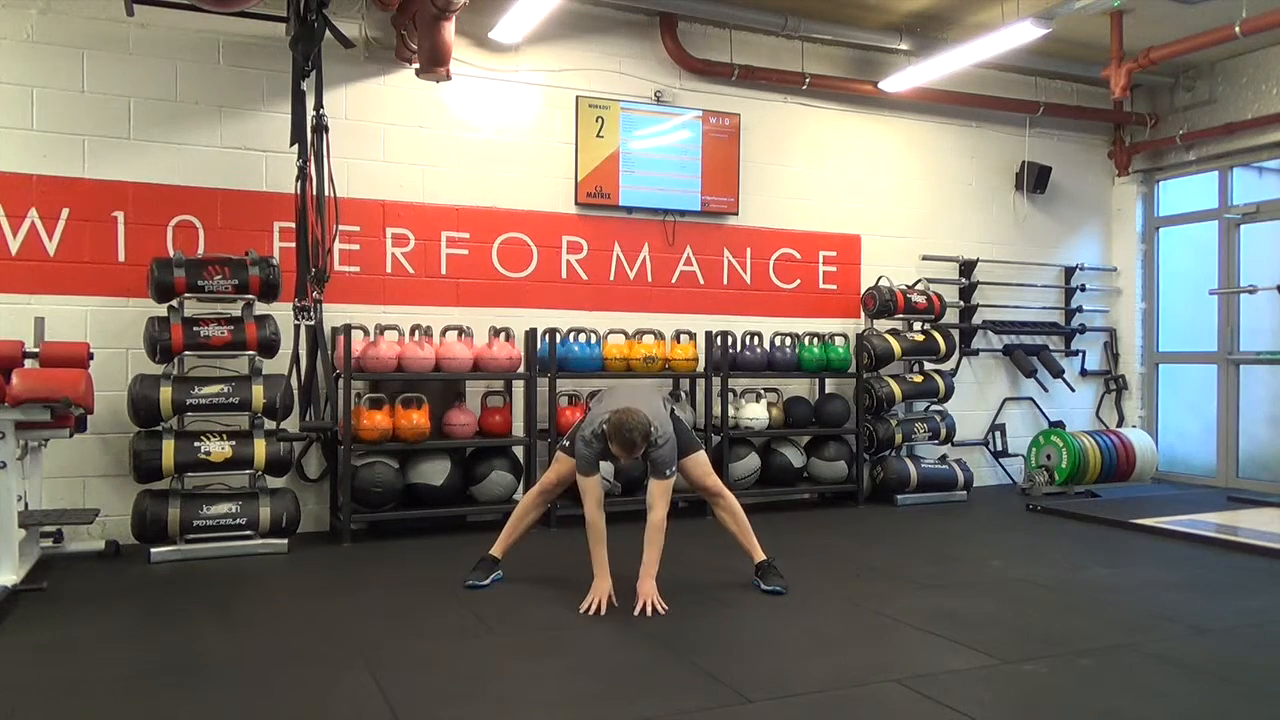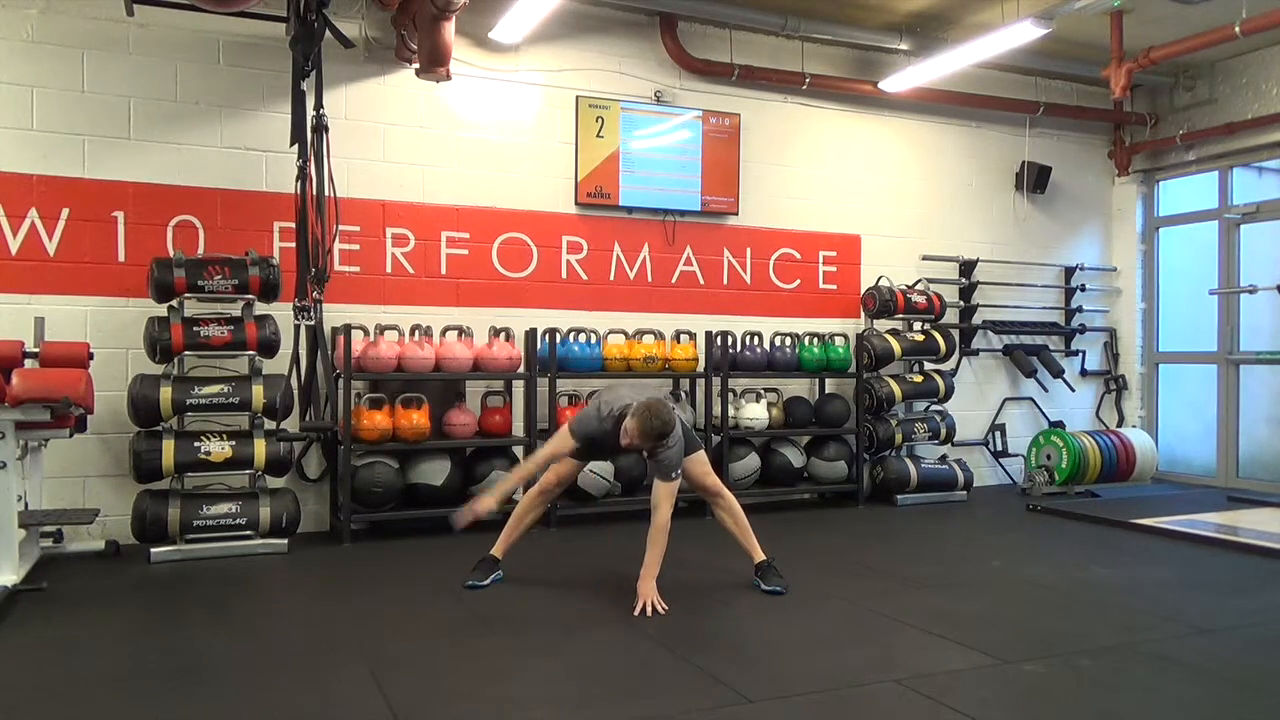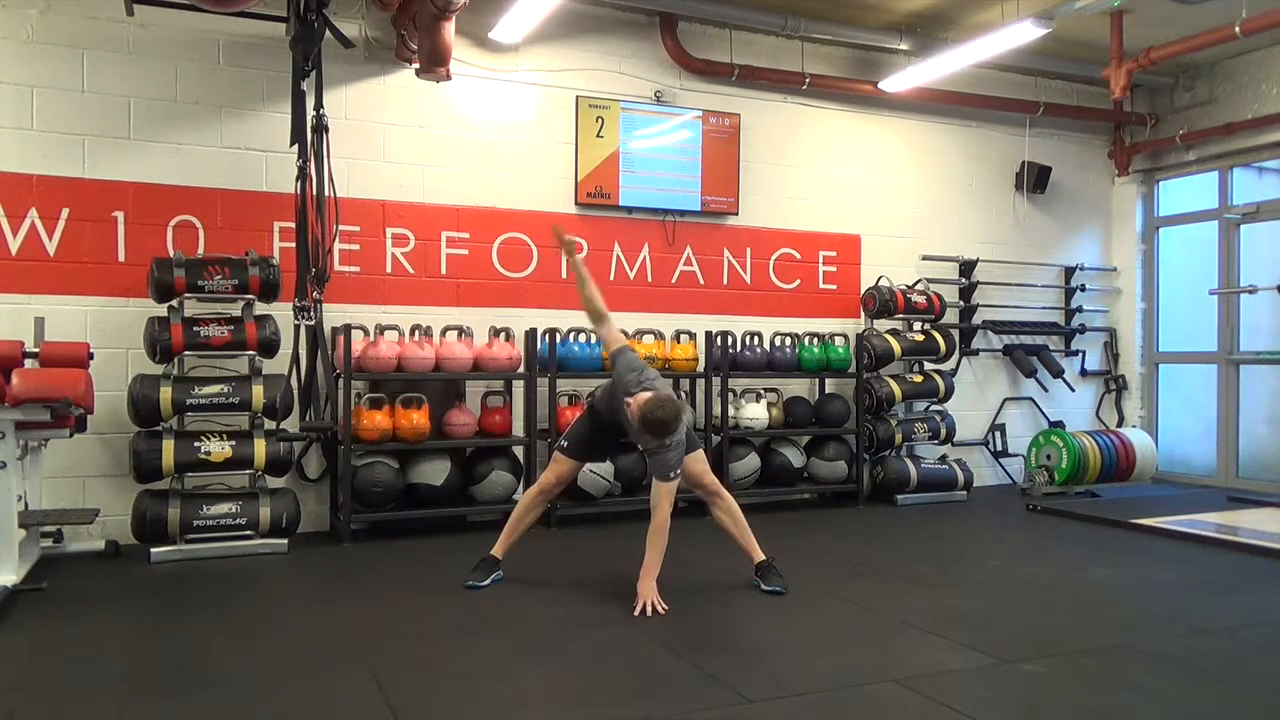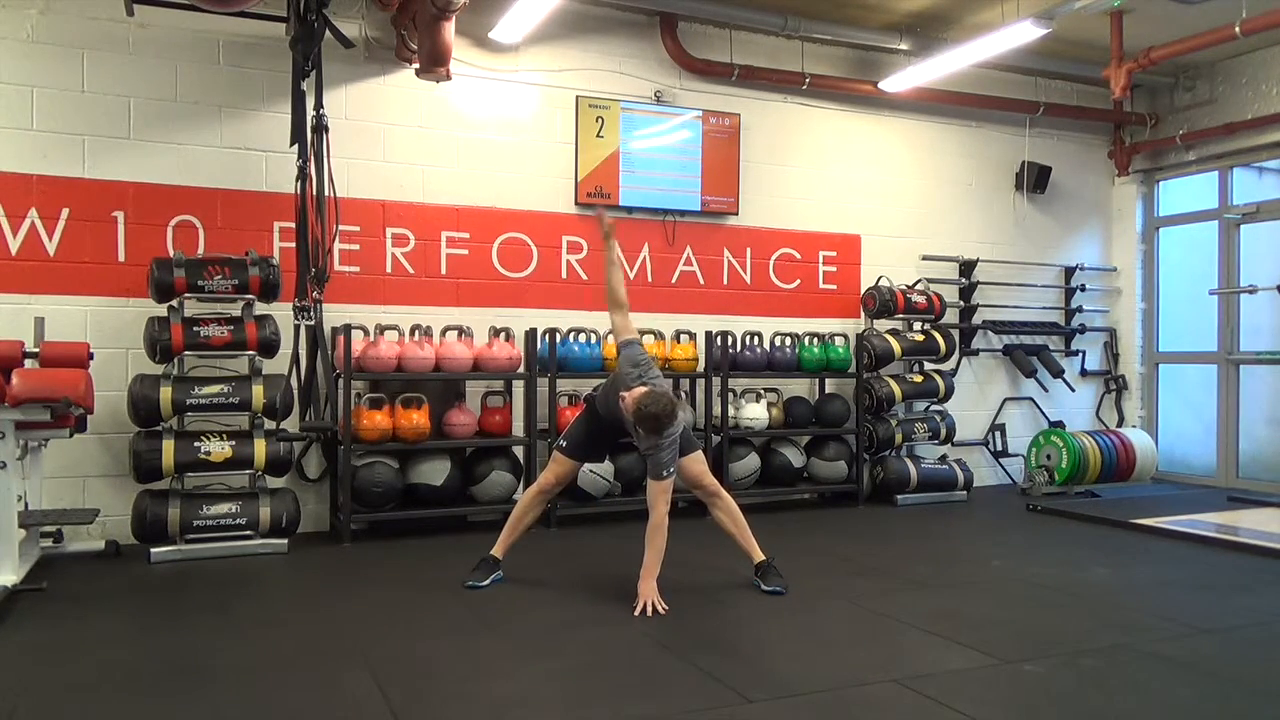
dt=0.5s
person 1, frame 1
left shoulder: (662, 437)
right shoulder: (590, 436)
left elbow: (657, 512)
right elbow: (593, 510)
left wrist: (648, 579)
right wrist: (601, 577)
left hip: (661, 412)
right hip: (603, 414)
left knee: (712, 487)
right knee: (549, 484)
left ankle: (763, 564)
right ankle: (492, 560)
person 1, frame 2
left shoulder: (671, 444)
right shoulder: (605, 412)
left elbow: (661, 513)
right elbow: (548, 452)
left wrist: (647, 580)
right wrist: (496, 496)
left hip: (660, 427)
right hip: (603, 424)
left knee: (712, 487)
right knee: (551, 482)
left ankle: (762, 564)
right ankle: (493, 558)
person 1, frame 3
left shoulder: (668, 444)
right shoulder: (632, 373)
left elbow: (661, 514)
right elbow: (602, 318)
left wrist: (648, 582)
right wrist: (573, 257)
left hip: (658, 424)
right hip: (603, 413)
left knee: (710, 489)
right knee: (549, 484)
left ankle: (762, 565)
right ankle: (494, 561)
person 1, frame 4
left shoulder: (663, 440)
right shoulder: (638, 369)
left elbow: (658, 511)
right elbow: (618, 309)
left wrist: (648, 582)
right wrist: (611, 243)
left hip: (654, 422)
right hip: (601, 411)
left knee: (708, 488)
right knee: (548, 483)
left ankle: (763, 565)
right ankle: (493, 561)
